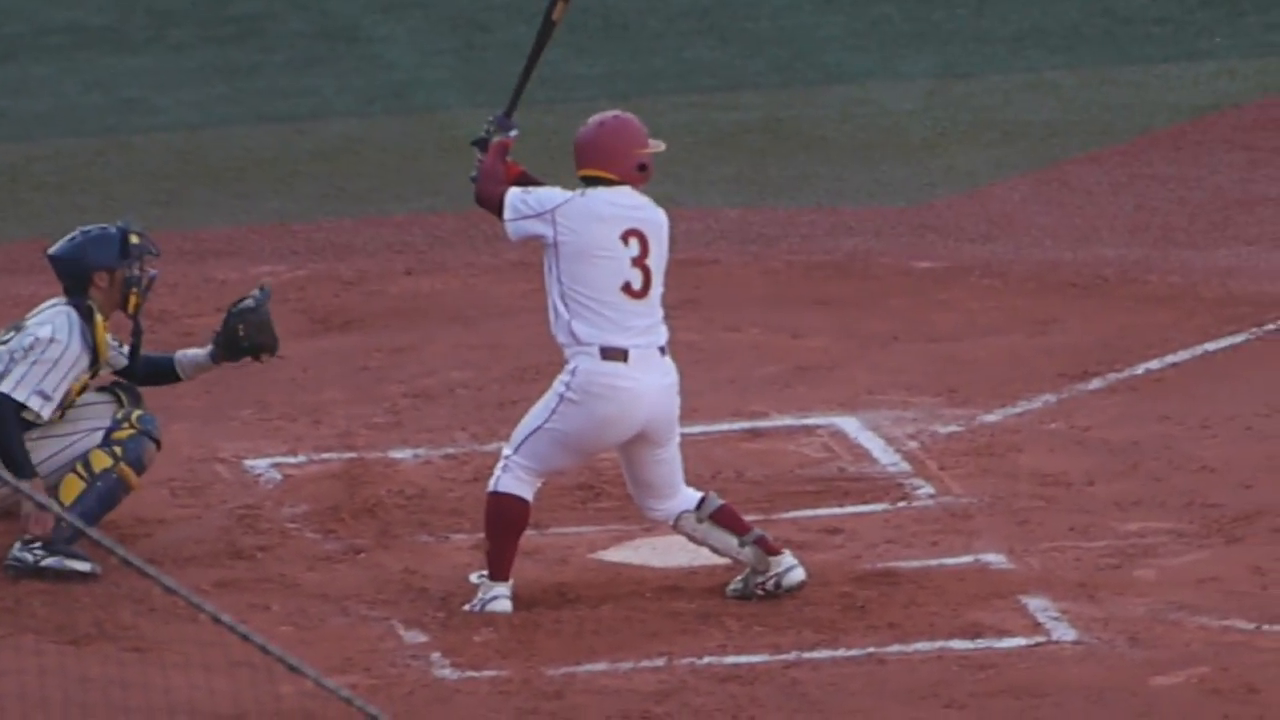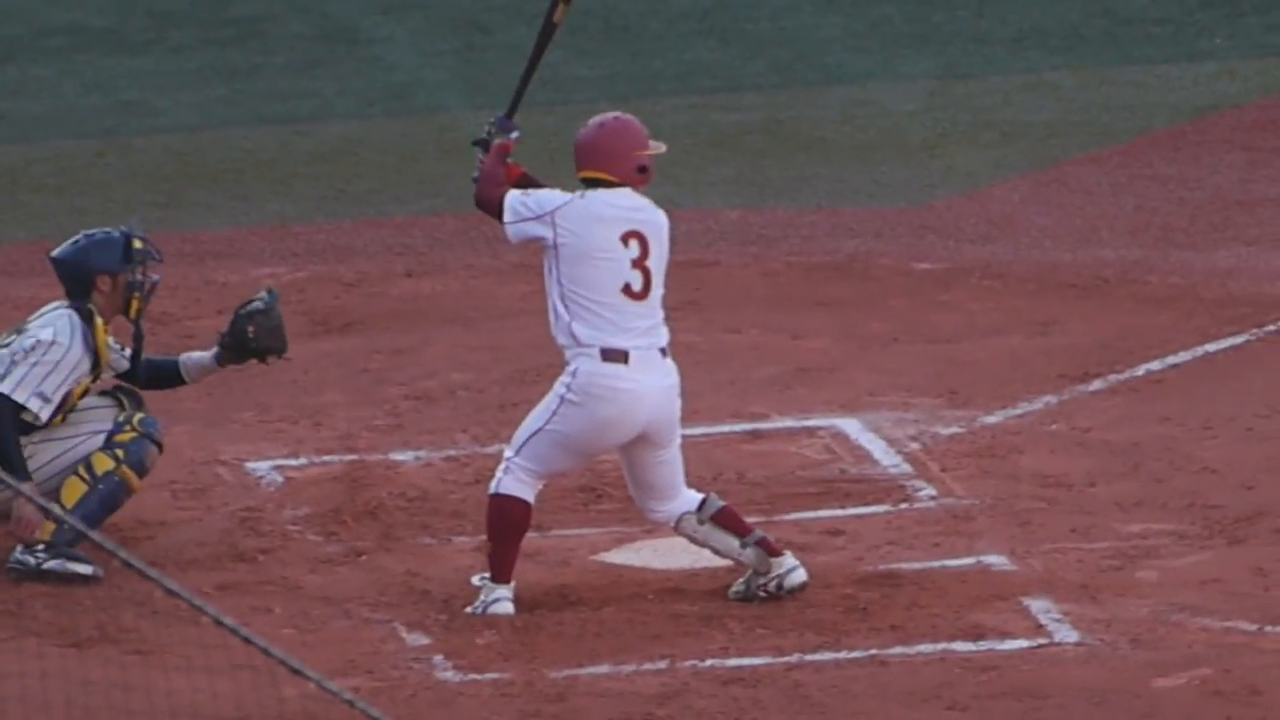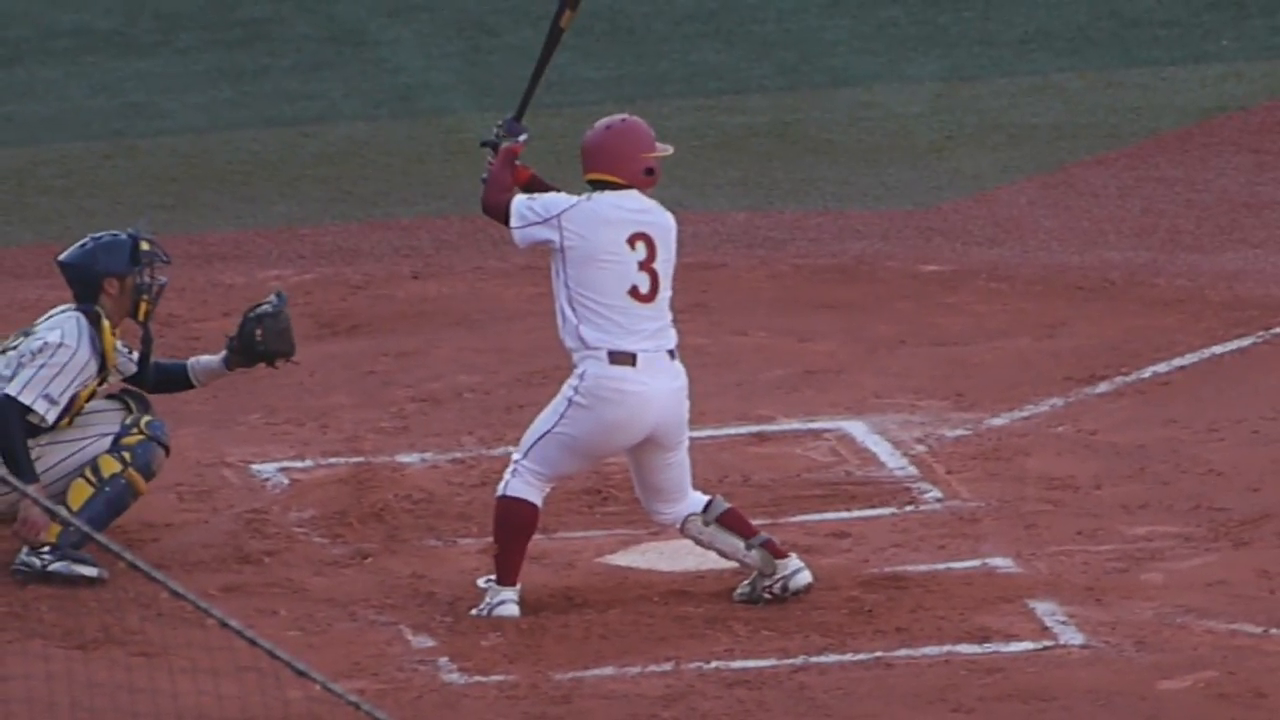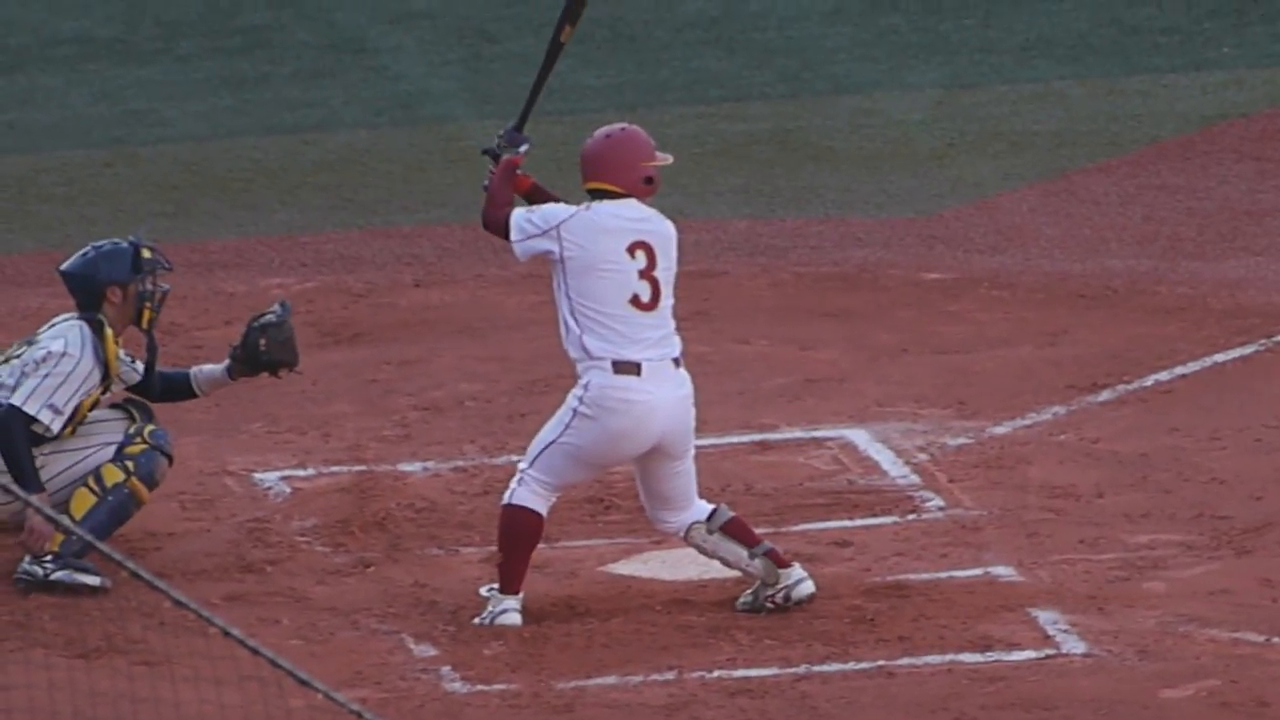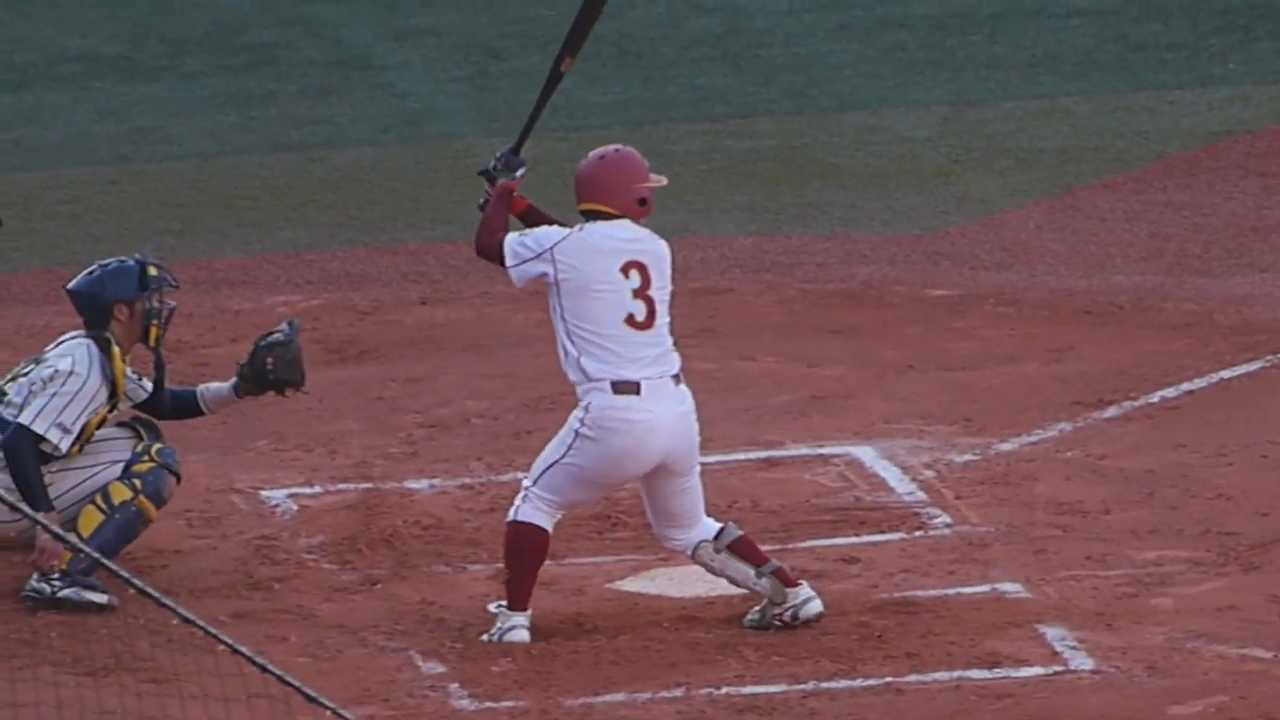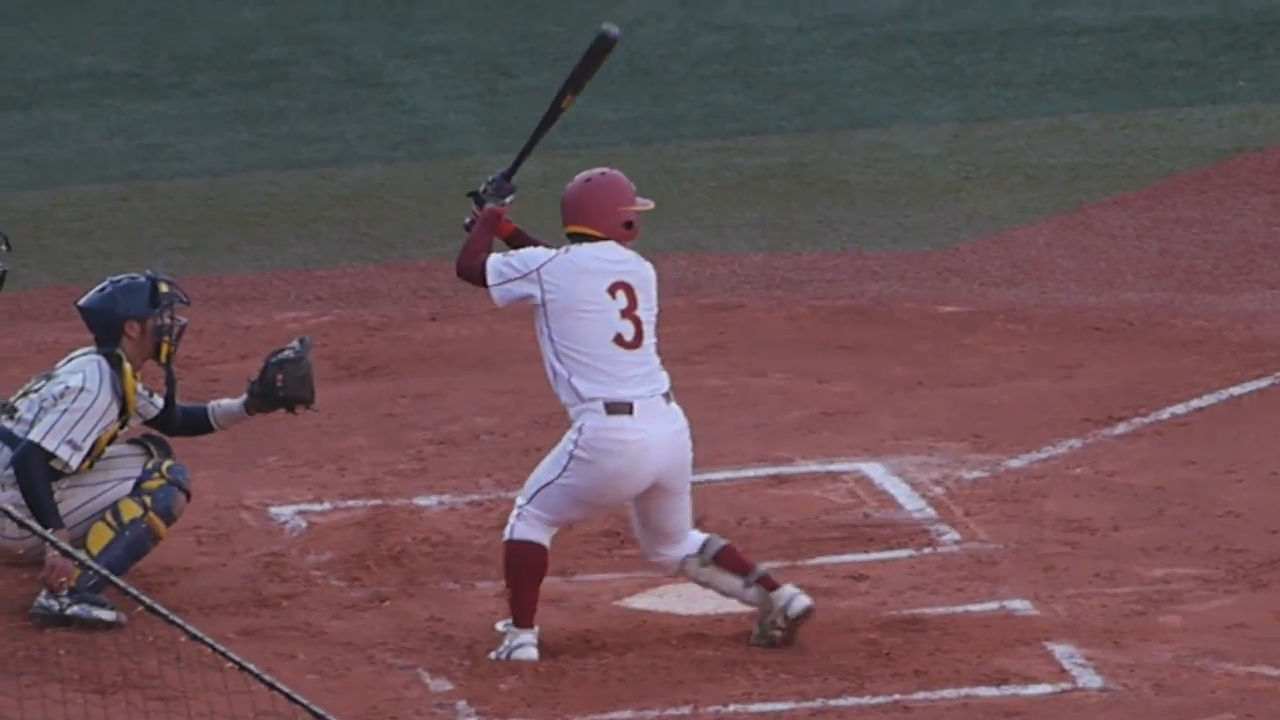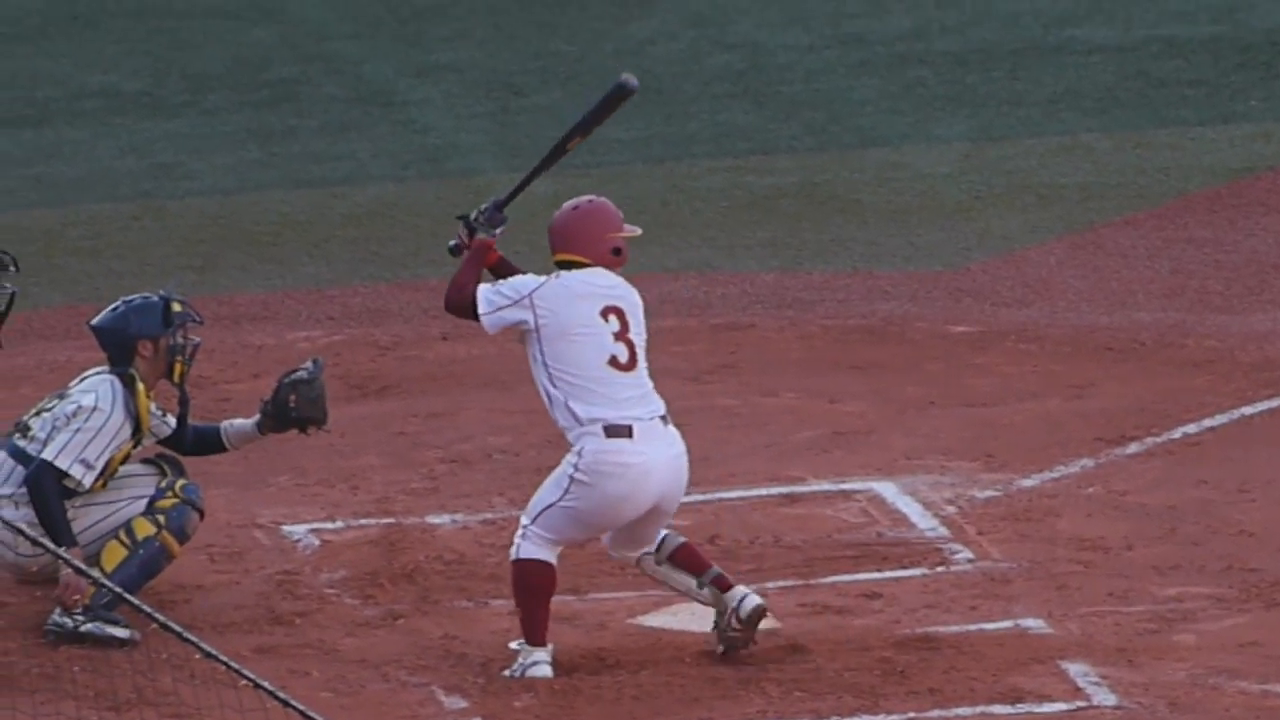
dt=0.1s
person 1, frame 1
left shoulder: (564, 209)
right shoulder: (654, 216)
left elbow: (488, 193)
left wrist: (497, 145)
right wrist: (516, 172)
left hip: (601, 380)
right hip: (660, 380)
left knee: (516, 470)
right knee: (667, 498)
left ankle: (496, 588)
right ankle: (774, 561)
person 1, frame 2
left shoulder: (564, 211)
right shoulder: (654, 217)
left elbow: (488, 196)
left wrist: (498, 147)
right wrist: (517, 174)
left hip: (601, 382)
right hip: (660, 381)
left knee: (518, 471)
right knee: (668, 499)
left ankle: (498, 591)
right ankle: (775, 562)
person 1, frame 3
left shoulder: (569, 215)
right shoulder: (661, 219)
left elbow: (493, 204)
left wrist: (507, 150)
right wrist: (524, 175)
left hip: (609, 384)
right hip: (669, 383)
left knee: (525, 475)
right knee: (674, 503)
left ankle: (503, 592)
right ankle: (780, 565)
person 1, frame 4
left shoulder: (568, 224)
right shoulder: (661, 228)
left elbow: (494, 219)
left wrist: (509, 161)
right wrist: (526, 184)
left hip: (614, 394)
right hip: (674, 392)
left knee: (532, 484)
right knee: (679, 510)
left ankle: (506, 601)
right ankle: (784, 574)
person 1, frame 5
left shoulder: (560, 247)
right shoulder: (655, 248)
left elbow: (487, 245)
left wrist: (503, 189)
right wrist: (522, 207)
left hip: (615, 416)
right hip: (677, 411)
left knee: (536, 501)
right knee: (687, 530)
left ankle: (515, 620)
right ankle: (790, 592)
person 1, frame 6
left shoulder: (547, 267)
right shoulder: (639, 269)
left elbow: (468, 266)
left wrist: (489, 214)
right wrist: (507, 228)
left hip: (609, 437)
right hip: (669, 430)
left knee: (531, 518)
right knee: (675, 544)
left ankle: (522, 636)
right ankle: (779, 598)
person 1, frame 7
left shoulder: (537, 293)
right shoulder: (624, 292)
left elbow: (456, 300)
left wrist: (481, 244)
right wrist: (492, 256)
left hip: (611, 461)
right hip: (670, 453)
left knee: (536, 538)
right knee: (637, 544)
left ankle: (535, 655)
right ankle: (728, 597)
person 2, frame 1
left shoulder: (75, 319)
right shoulder: (66, 333)
left elbow: (141, 370)
left wrist: (214, 354)
right wrist: (33, 489)
left knee: (119, 400)
right knee: (137, 433)
right ankle: (41, 545)
person 2, frame 2
left shoulder: (76, 322)
right shoulder: (68, 336)
left elbow: (144, 374)
left wrist: (220, 356)
left knee: (122, 404)
right knee: (140, 436)
right ankle: (44, 548)
person 2, frame 3
left shoulder: (86, 326)
right shoulder: (75, 339)
left elbow: (153, 377)
left wrist: (229, 360)
right wrist: (32, 492)
left knee: (131, 409)
right knee: (146, 439)
right ankle: (49, 549)
person 2, frame 4
left shoulder: (89, 334)
right shoulder: (78, 348)
left elbow: (157, 386)
left wrist: (233, 369)
right wrist: (37, 502)
left knee: (134, 418)
right knee: (149, 448)
right ankle: (52, 558)
person 2, frame 5
left shoulder: (97, 354)
right shoulder: (85, 366)
left elbow: (163, 404)
left wrist: (239, 388)
right wrist: (48, 521)
left knee: (141, 437)
right knee: (158, 466)
right ankle: (61, 576)
person 2, frame 6
left shoulder: (107, 370)
right shoulder: (97, 383)
left elbow: (175, 420)
left wrist: (250, 405)
right wrist: (56, 539)
left knee: (151, 454)
right knee: (168, 482)
right ankle: (70, 593)
person 2, frame 7
left shoulder: (117, 388)
right shoulder: (110, 402)
left elbow: (186, 439)
right elbow: (42, 481)
left wrist: (262, 424)
right wrist: (71, 557)
left knee: (165, 475)
right knee: (182, 502)
right ankle: (83, 611)
